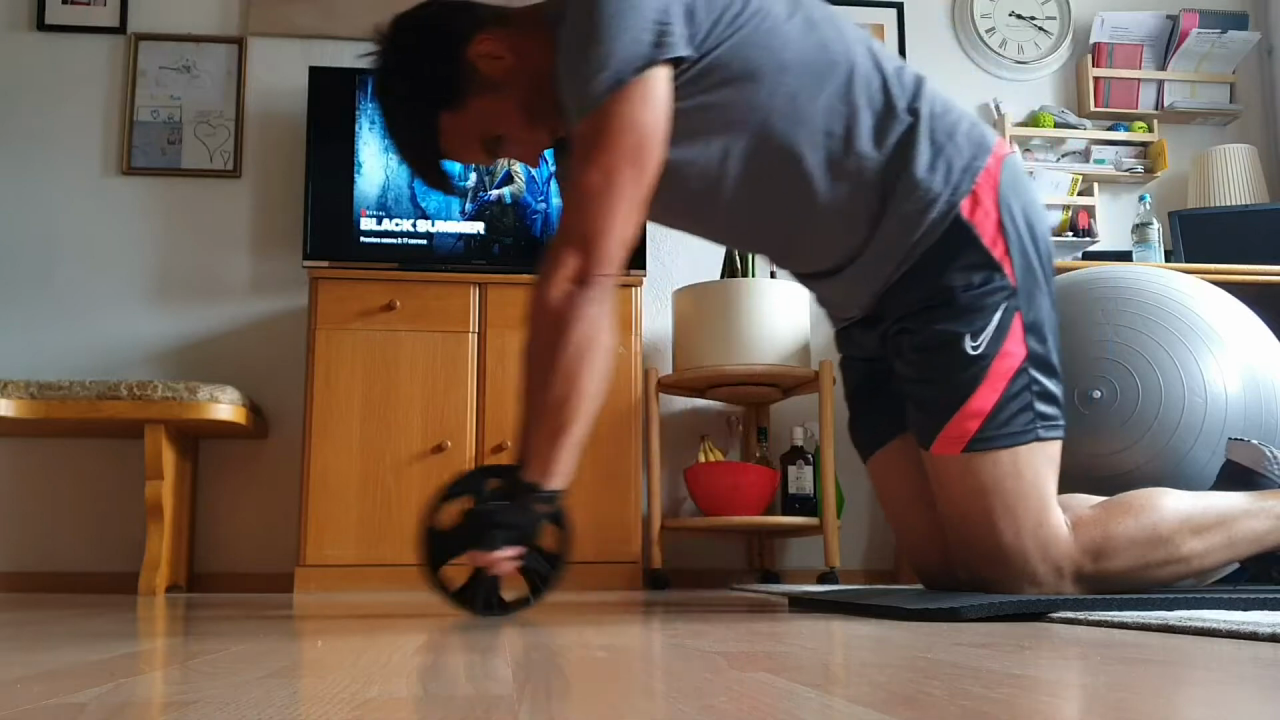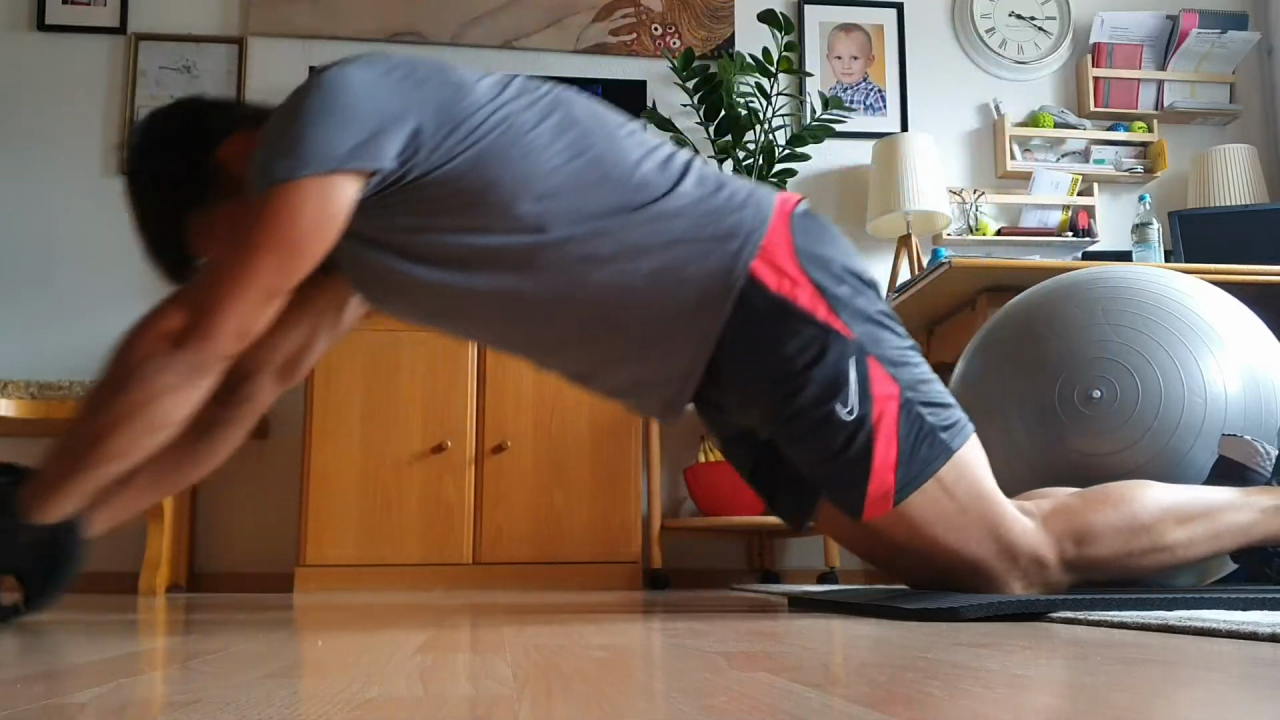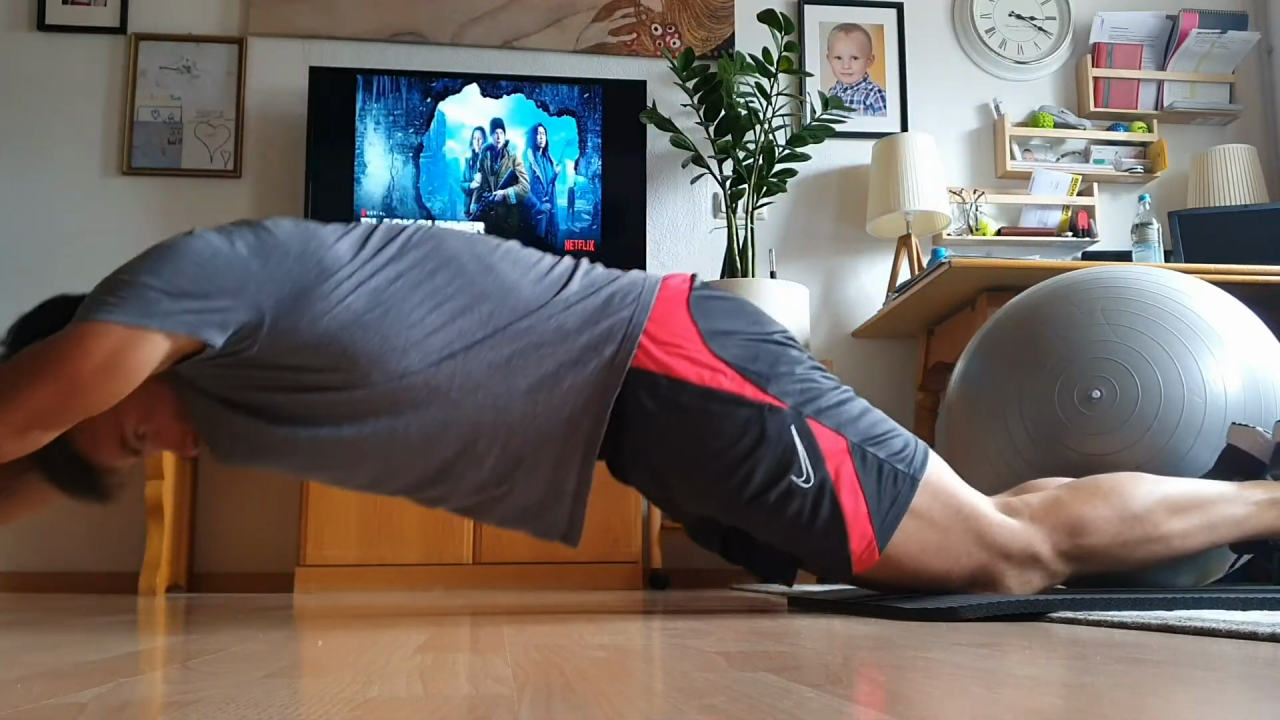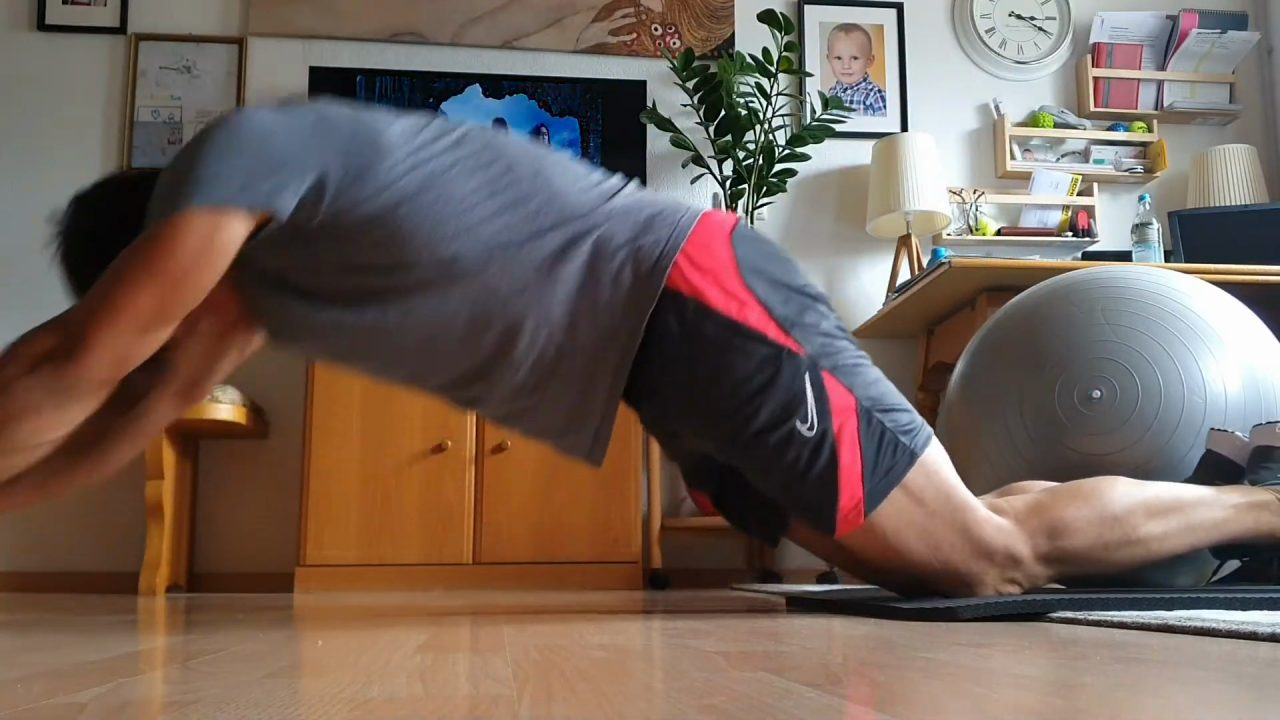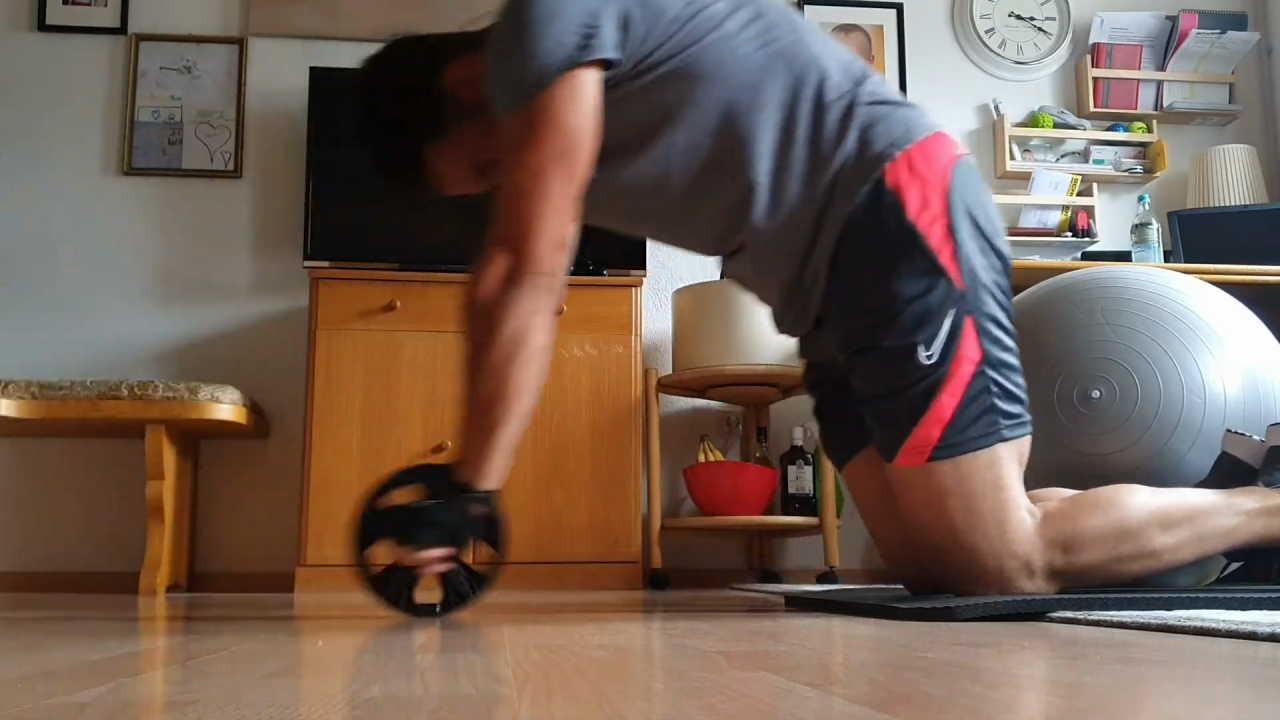
dt=0.7s
person 1, frame 1
right shoulder: (589, 98)
left elbow: (580, 276)
right elbow: (581, 302)
left wrist: (528, 499)
right wrist: (527, 496)
left hip: (959, 223)
right hip: (878, 285)
left knee: (1029, 566)
right knee: (949, 562)
person 1, frame 2
left shoulder: (336, 109)
right shoulder: (343, 212)
left elbow: (192, 340)
right elbow: (247, 388)
left hip: (774, 296)
right hip: (731, 346)
left knee: (1013, 556)
right knee: (952, 555)
person 1, frame 3
left shoulder: (199, 276)
right shoulder: (212, 363)
left hip: (671, 367)
right hip: (658, 404)
left knee: (1015, 549)
right knee: (999, 543)
person 1, frame 4
left shoulder: (247, 149)
right shoulder: (261, 259)
right elbow: (128, 411)
left hip: (699, 301)
right hip: (679, 344)
left knee: (993, 553)
right knee: (973, 543)
person 1, frame 5
right shoulder: (546, 109)
left elbow: (515, 284)
right elbow: (527, 307)
left wrist: (472, 498)
right wrist: (477, 499)
left hip: (903, 209)
right hip: (831, 273)
left knee: (999, 567)
right knee: (929, 561)
